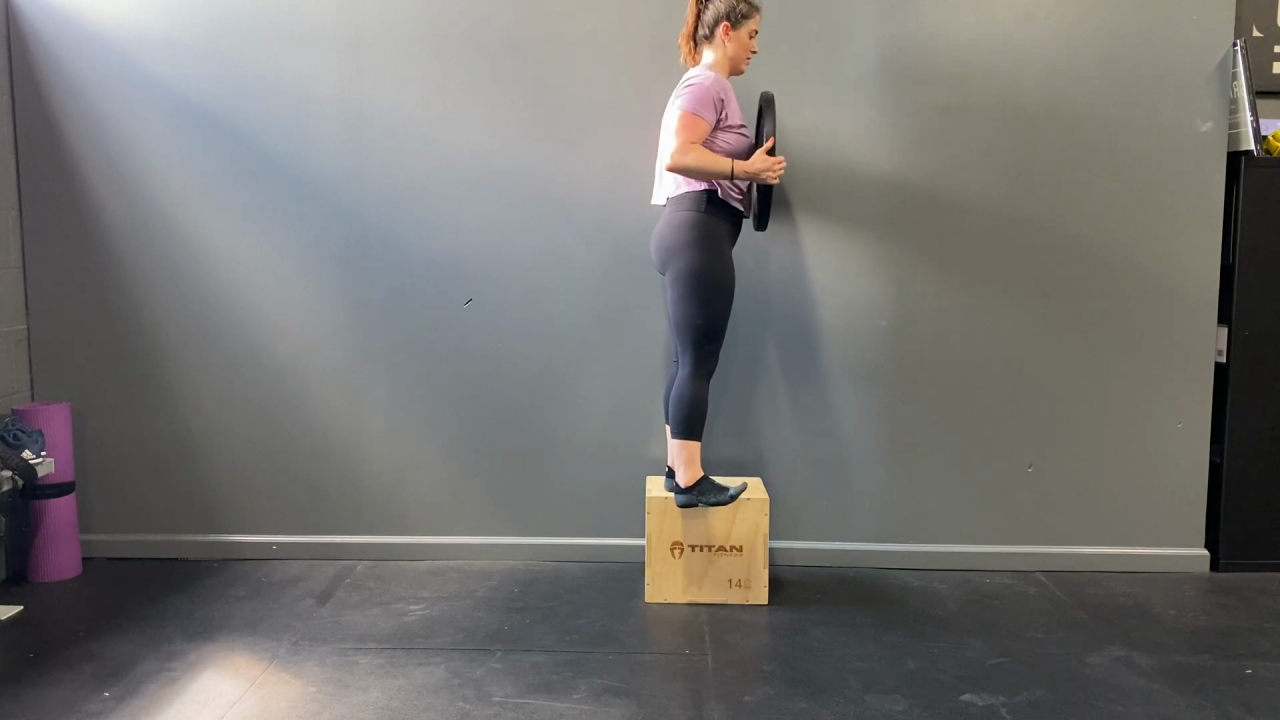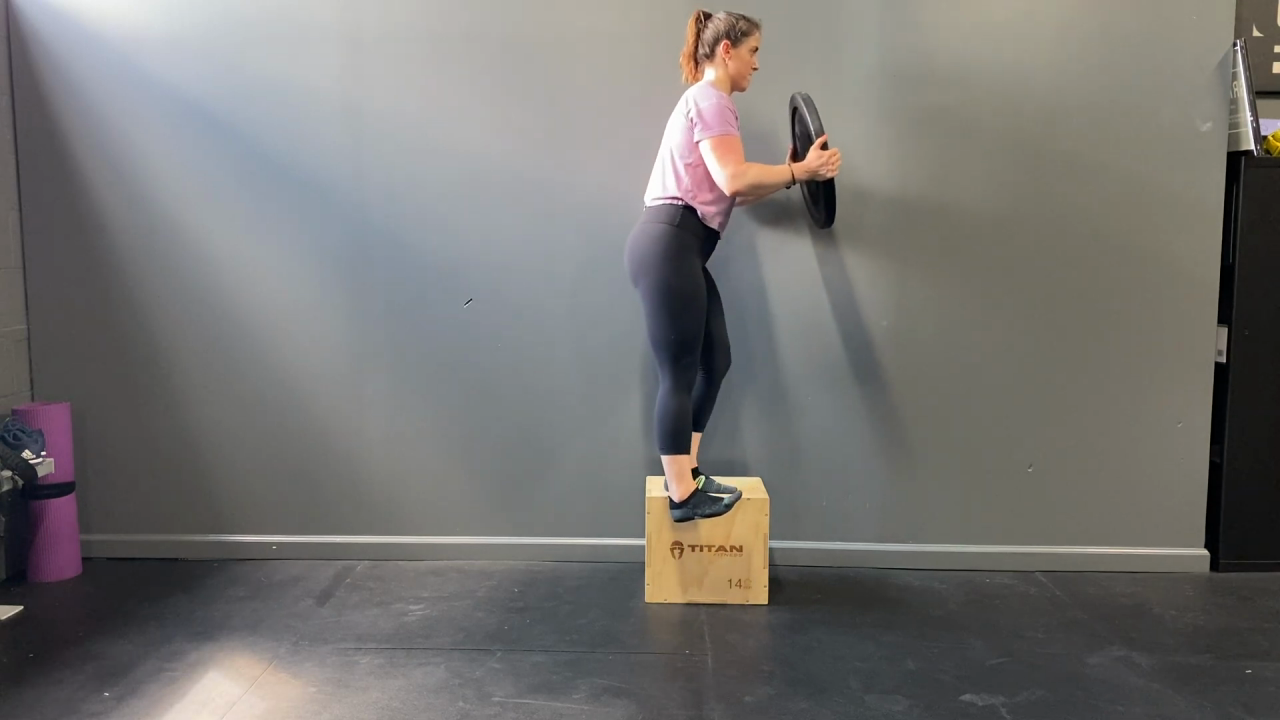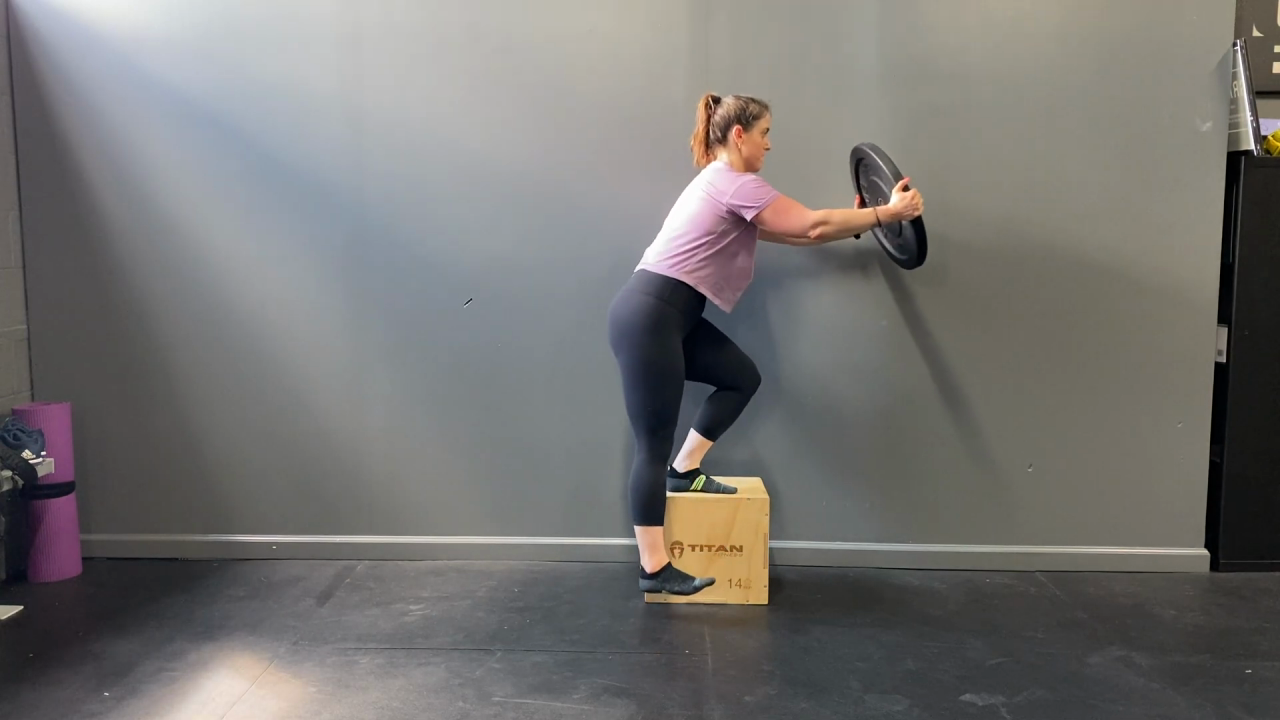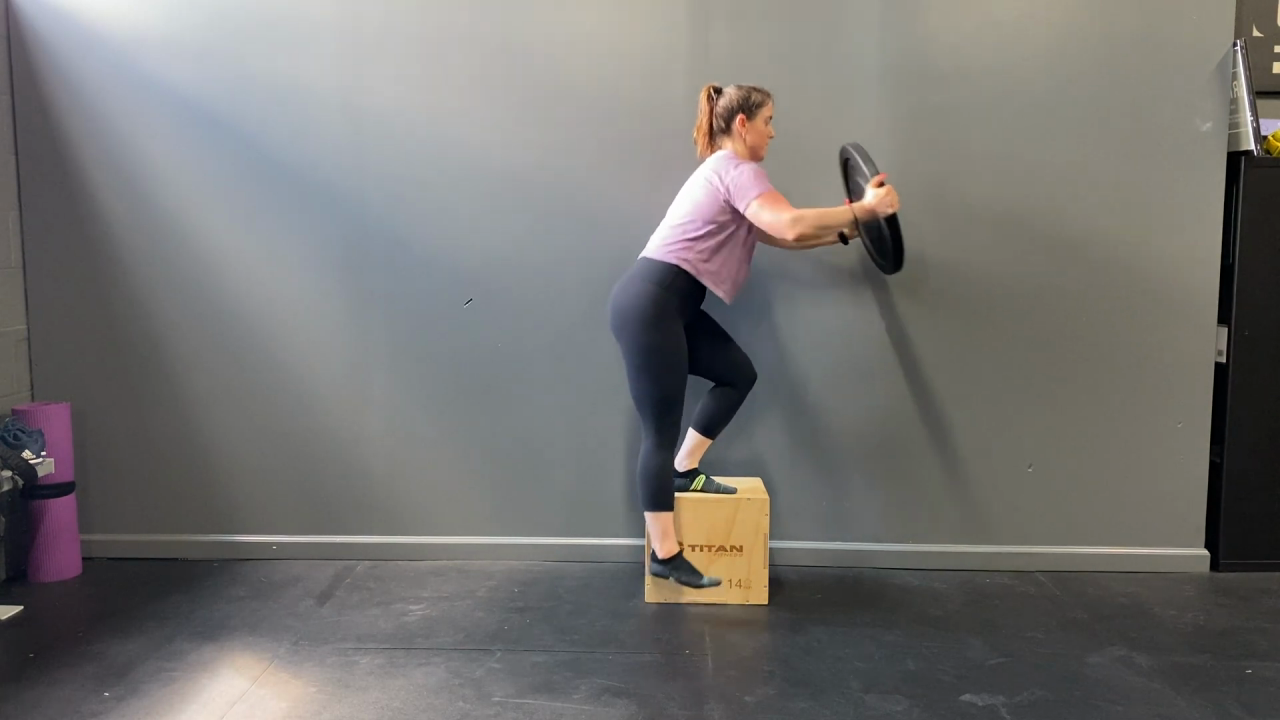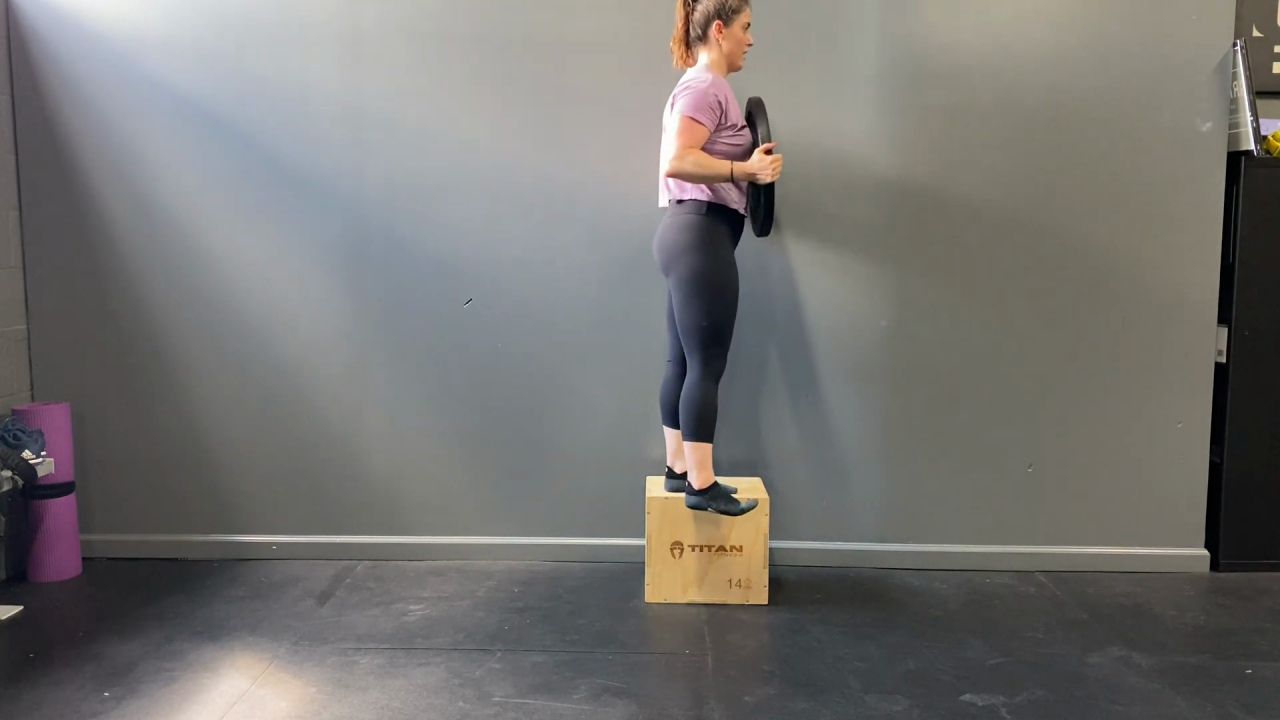
dt=1s
person 1, frame 1
left shoulder: (706, 87)
right shoulder: (706, 85)
right elbow: (677, 155)
left wrist: (754, 166)
right wrist: (746, 169)
left hip: (689, 232)
right hip: (698, 231)
left knee: (690, 361)
right knee: (698, 363)
left ankle: (680, 469)
right ankle: (690, 480)
person 1, frame 2
left shoulder: (706, 101)
right shoulder: (711, 101)
left elbow: (730, 192)
right elbow: (734, 179)
left wrist: (788, 174)
right wrist: (802, 171)
left hip: (678, 250)
right hip: (668, 247)
left knee: (713, 363)
right knee: (680, 375)
left ankle: (687, 473)
right ankle: (682, 495)
person 1, frame 3
left shoulder: (720, 183)
right shoulder: (736, 185)
left elbow: (790, 232)
right elbow: (810, 226)
left wrist: (854, 224)
right wrist: (886, 213)
left hip: (664, 314)
right hip: (648, 318)
left knee: (742, 377)
right knee: (653, 445)
left ankle: (684, 470)
right ankle: (655, 568)
person 1, frame 4
left shoulder: (723, 172)
right shoulder: (736, 172)
left elbow: (778, 235)
right elbow: (792, 226)
left wrist: (844, 228)
right wrist: (864, 209)
left hip: (667, 304)
right hip: (649, 305)
left knee: (738, 374)
right knee: (662, 431)
left ankle: (683, 469)
right ankle: (665, 553)
person 1, frame 5
left shoulder: (709, 87)
right shoulder: (703, 87)
right elbow: (676, 161)
left wrist: (751, 167)
right wrist: (746, 170)
left hip: (692, 235)
right hip: (700, 236)
left knee: (684, 362)
right knee: (706, 367)
left ankle: (679, 471)
right ankle: (702, 486)
